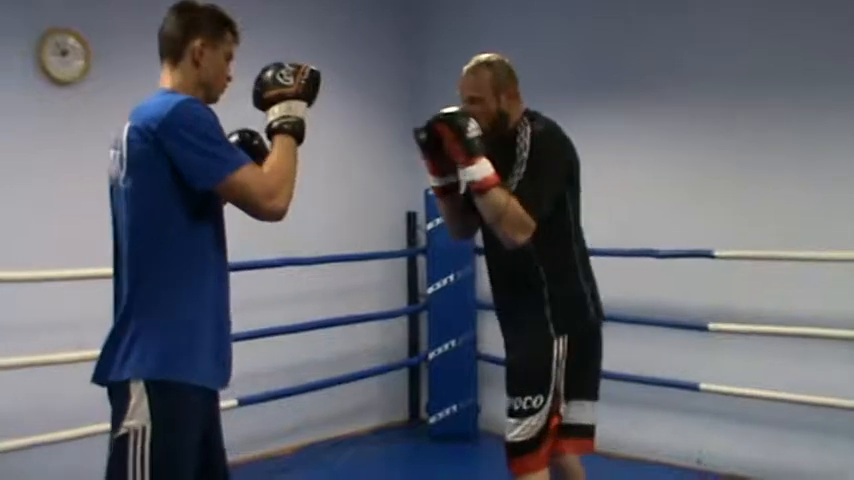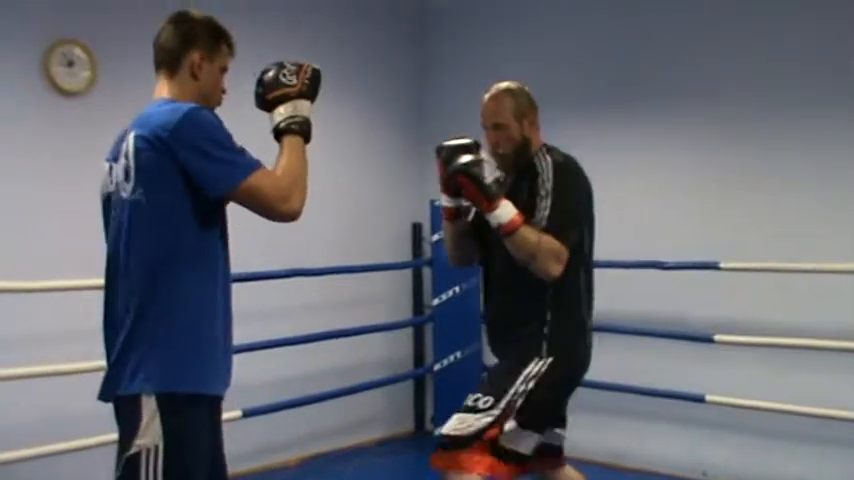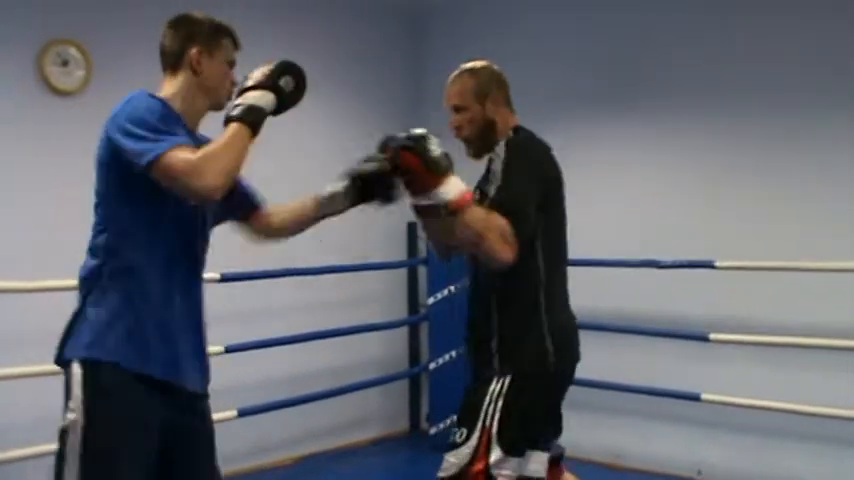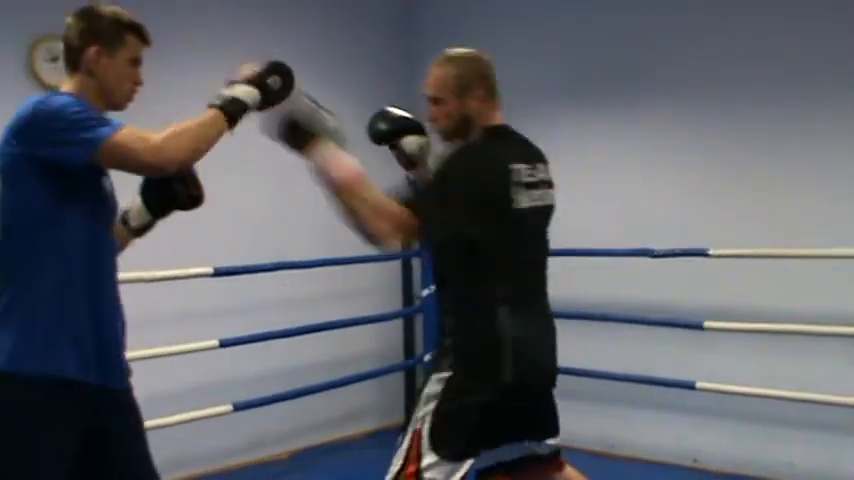
dt=0.5s
person 1, frame 1
left shoulder: (144, 121)
right shoulder: (179, 115)
right elbow: (270, 199)
left wrist: (234, 164)
right wrist: (287, 120)
left hip: (180, 358)
right hip: (158, 360)
person 1, frame 2
left shoulder: (132, 139)
right shoulder: (186, 123)
right elbow: (284, 201)
left wrist: (223, 185)
right wrist: (293, 119)
left hip: (172, 367)
right hip: (164, 373)
person 1, frame 3
left shoulder: (204, 149)
right shoulder: (139, 115)
left elbow: (269, 224)
right elbow: (201, 182)
left wrist: (343, 192)
right wrist: (250, 109)
left hip: (177, 364)
right hip: (112, 357)
person 1, frame 4
left shoulder: (98, 148)
right shoulder: (48, 117)
right elbow: (163, 154)
left wrist: (146, 211)
right wrist: (236, 99)
left hip: (101, 367)
person 2, frame 1
left shoulder: (543, 141)
right shoulder: (496, 144)
left elbow: (517, 231)
right elbow: (462, 228)
left wrist: (471, 159)
right wrist: (442, 171)
left hip: (557, 317)
right hip: (532, 317)
right knee: (554, 435)
person 2, frame 2
left shoulder: (560, 173)
right shoulder: (506, 180)
left elbow: (551, 262)
right elbow: (461, 256)
left wrist: (493, 203)
right wrist: (454, 196)
left hip: (549, 346)
right hip: (524, 346)
person 2, frame 3
left shoulder: (519, 155)
right shoulder: (511, 160)
left elbow: (500, 249)
right elbow: (449, 246)
left wrist: (443, 180)
right wrist: (423, 190)
left hip: (519, 352)
right hip: (537, 347)
person 2, frame 4
left shoulder: (476, 163)
right shoulder: (528, 159)
left elbow: (390, 227)
left wrist: (320, 148)
right wrist: (419, 165)
left hip: (483, 353)
right hip: (531, 348)
